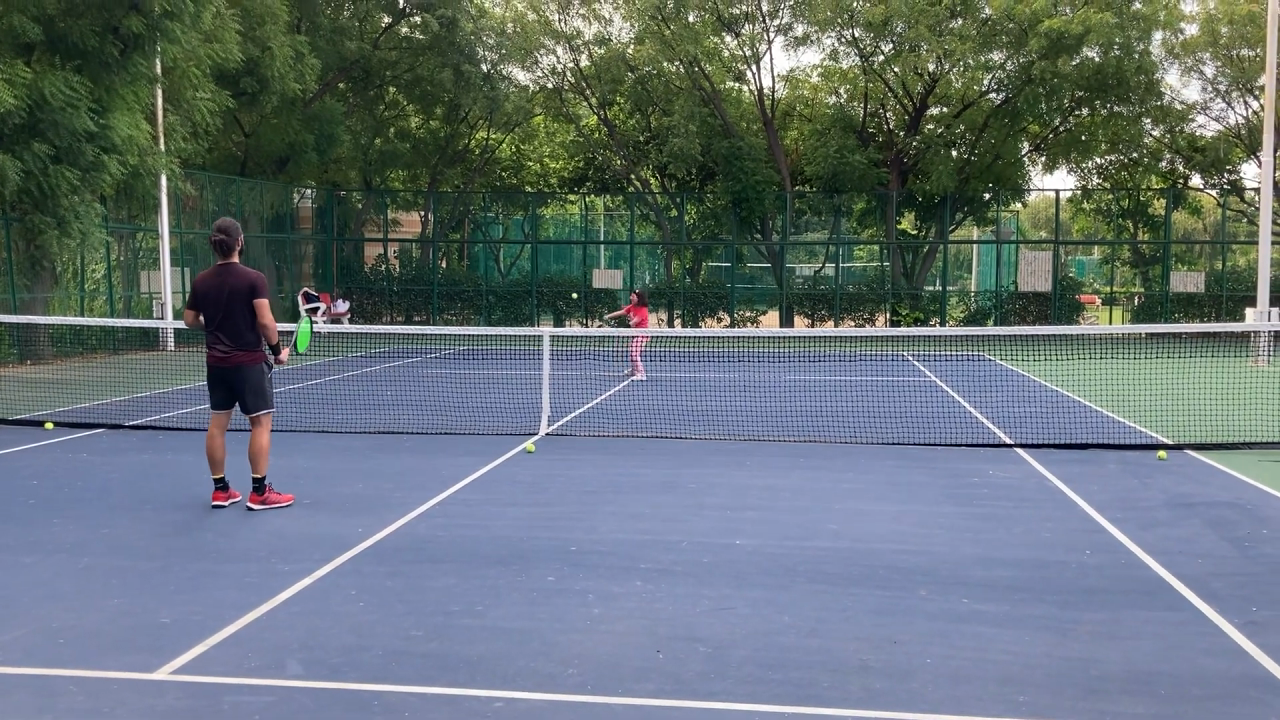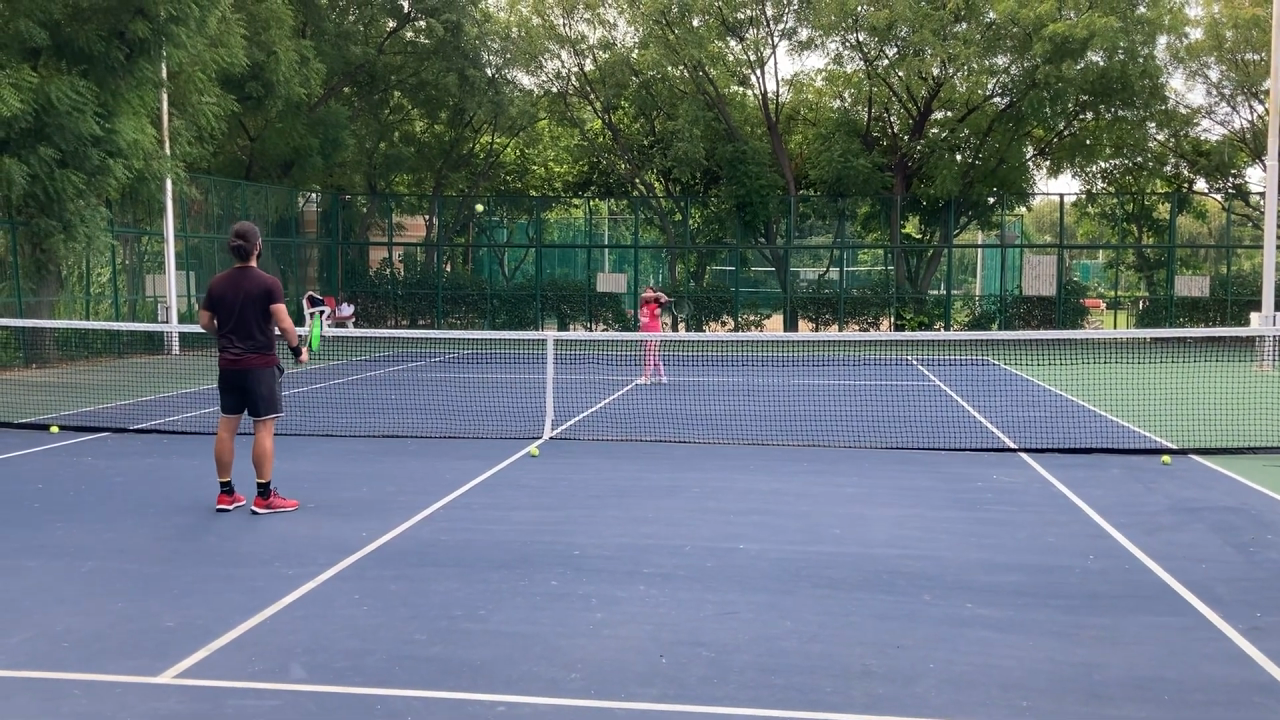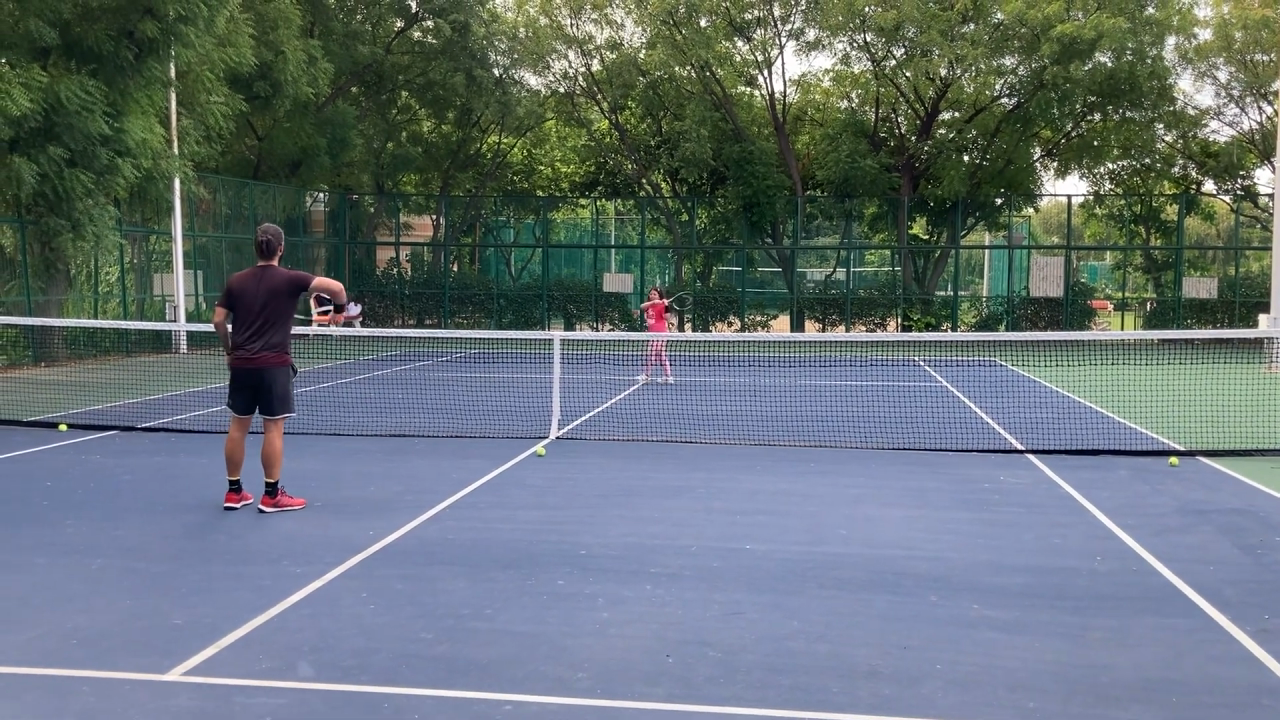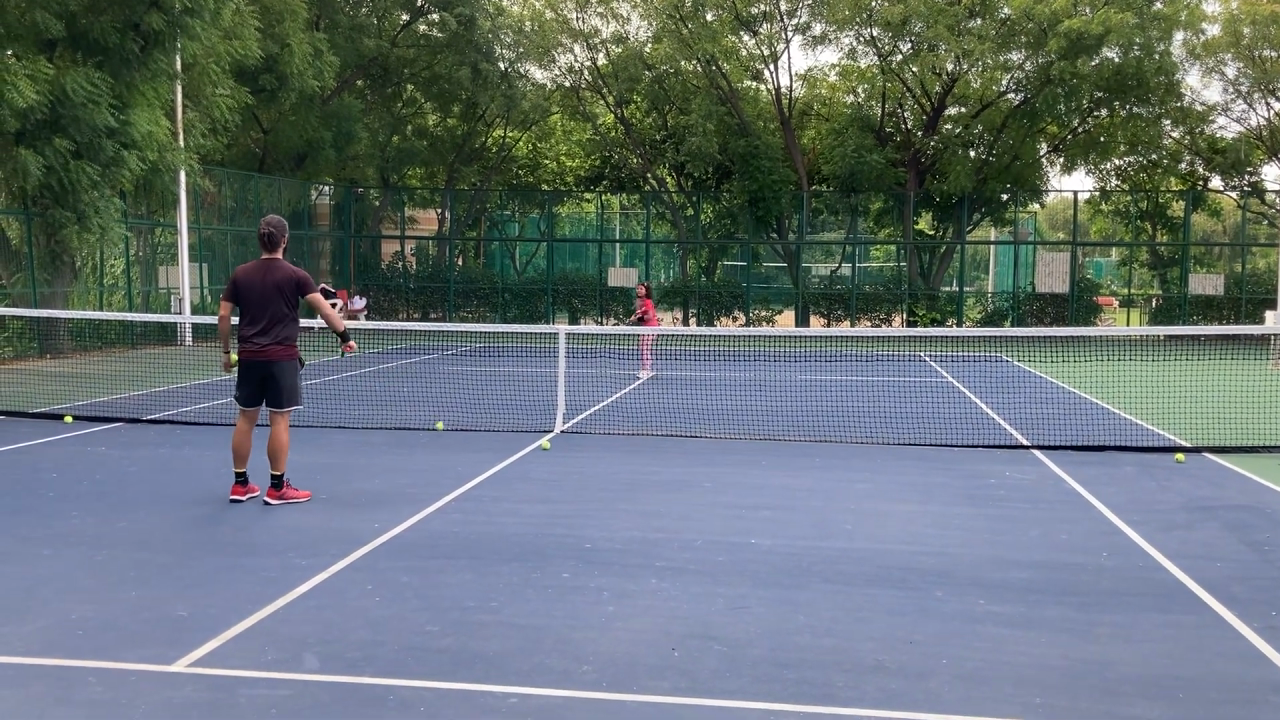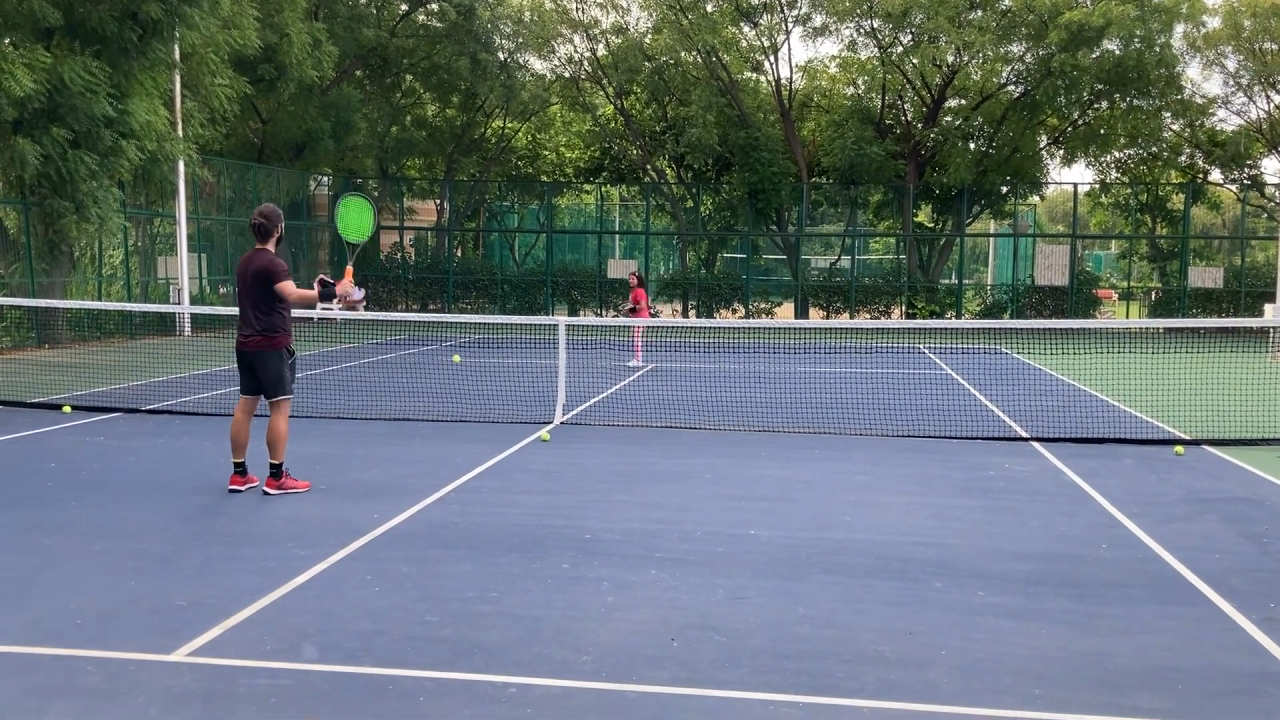
dt=0.5s
person 1, frame 1
left shoulder: (200, 281)
right shoulder: (253, 278)
left elbow: (190, 320)
right elbow: (265, 321)
right wrist: (277, 350)
left hip: (216, 362)
right hip: (249, 361)
left knee: (217, 424)
right knee: (260, 424)
left ankle: (221, 490)
right ankle: (260, 492)
person 1, frame 2
left shoulder: (217, 283)
right shoulder: (268, 283)
left elbow: (205, 322)
right elbow: (284, 324)
right wrist: (298, 351)
left hip: (228, 366)
right hip: (260, 365)
left knee: (226, 427)
right knee: (264, 429)
left ankle: (226, 493)
right ankle: (264, 496)
person 1, frame 3
left shoulder: (236, 281)
right shoulder: (290, 279)
left elbow: (218, 321)
right elbow: (336, 287)
left wrist: (230, 351)
right wrist: (338, 311)
left hip: (241, 364)
right hip: (273, 364)
left knee: (237, 427)
right knee: (273, 428)
left ankle: (234, 491)
right ankle: (272, 495)
person 1, frame 4
left shoulder: (240, 274)
right shoulder: (295, 275)
left elbow: (224, 315)
right elbow: (325, 310)
left wrist: (226, 351)
right wrist: (345, 337)
left hip: (250, 357)
right hip: (281, 358)
left knee: (245, 420)
right knee: (279, 421)
left ankle: (240, 484)
right ankle: (277, 488)
person 1, frame 5
left shoulder: (245, 262)
right shoulder: (272, 263)
right elbow: (294, 296)
right wrist: (332, 292)
left hip: (247, 344)
right hip: (272, 345)
left knee: (244, 407)
right knee: (279, 409)
left ankle: (239, 474)
right ankle: (276, 477)
